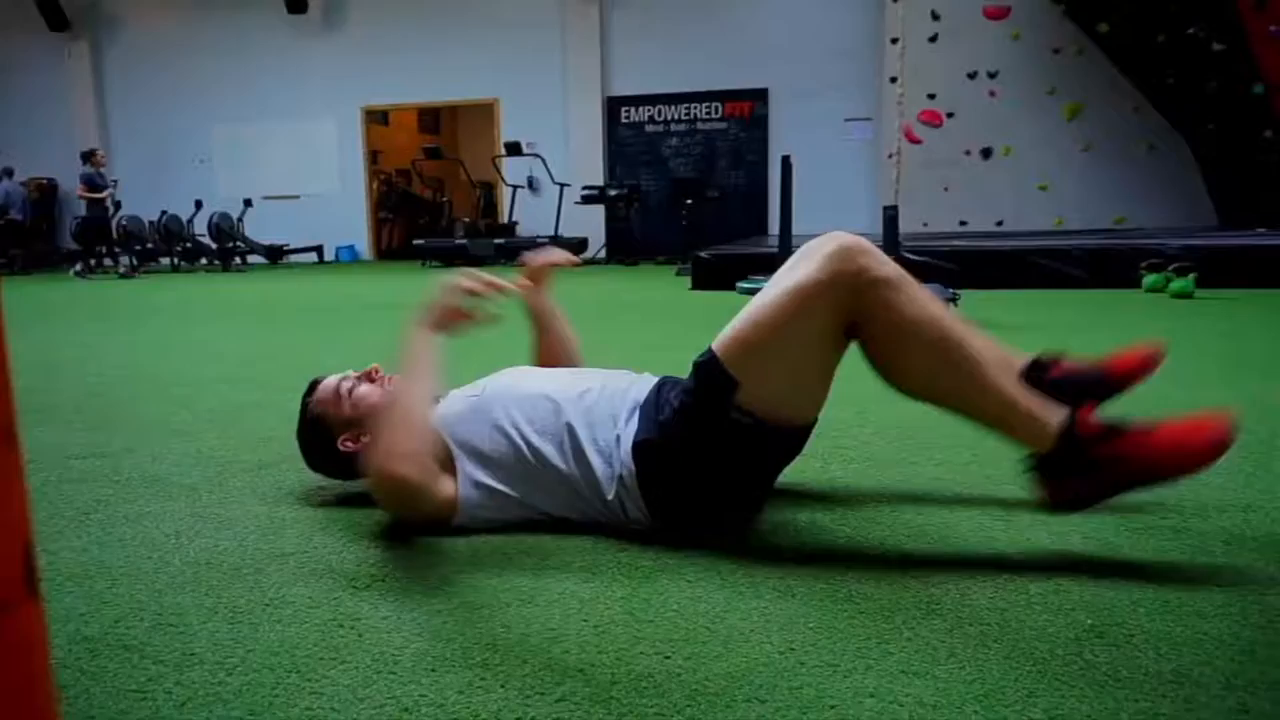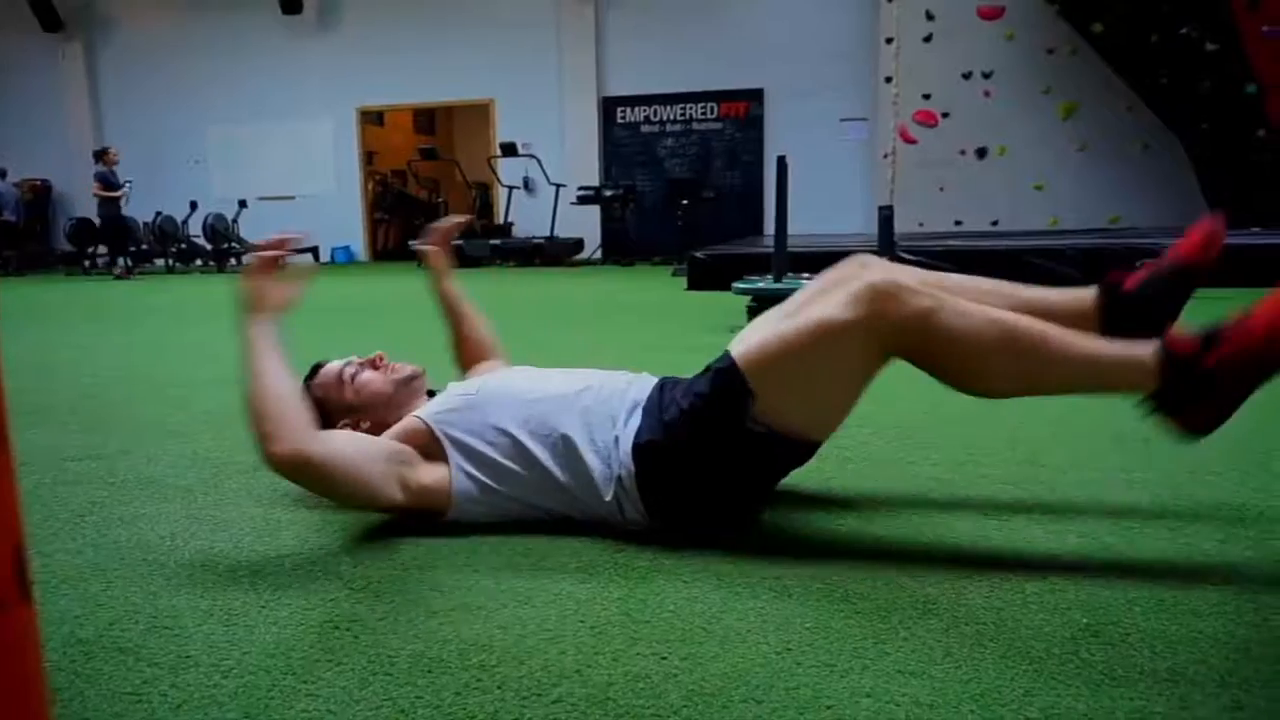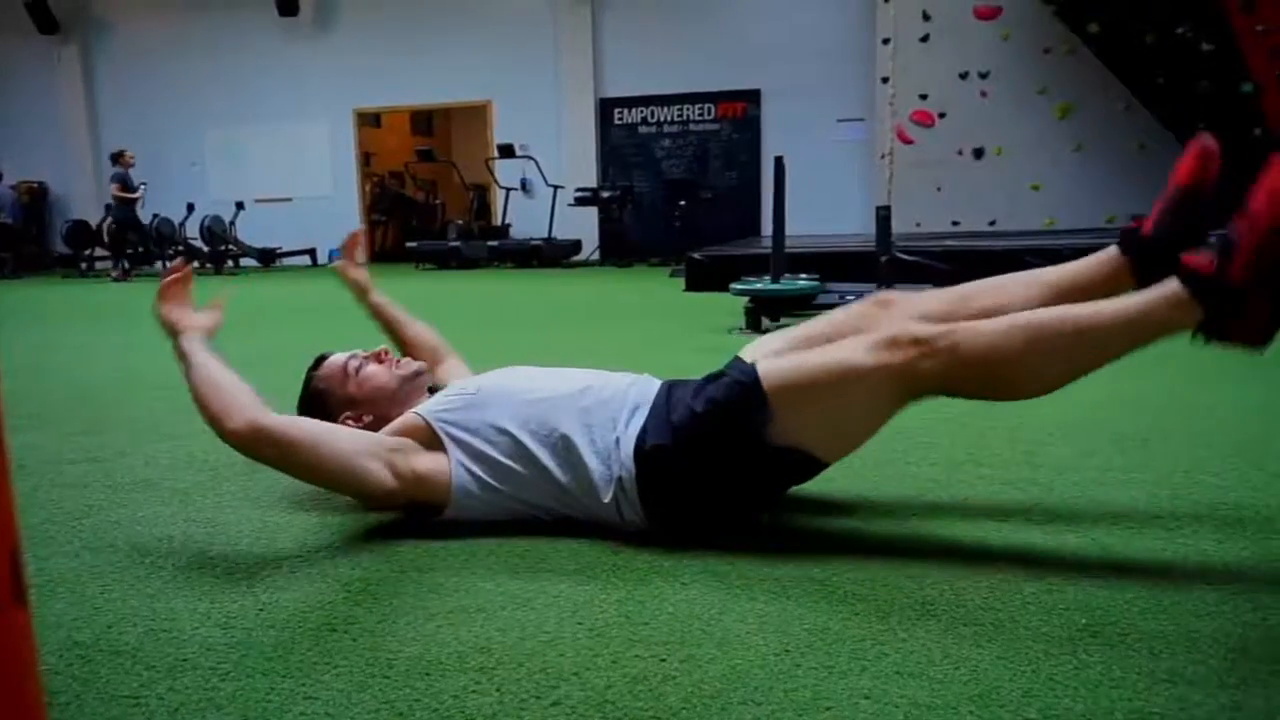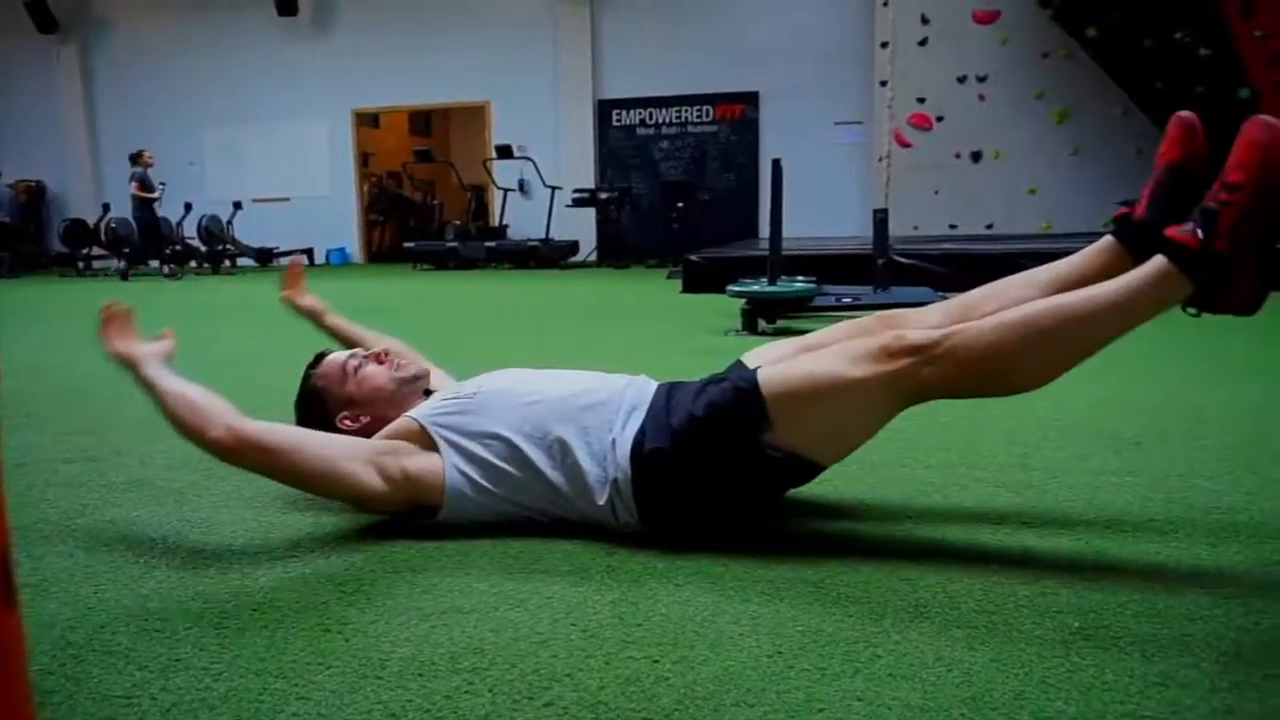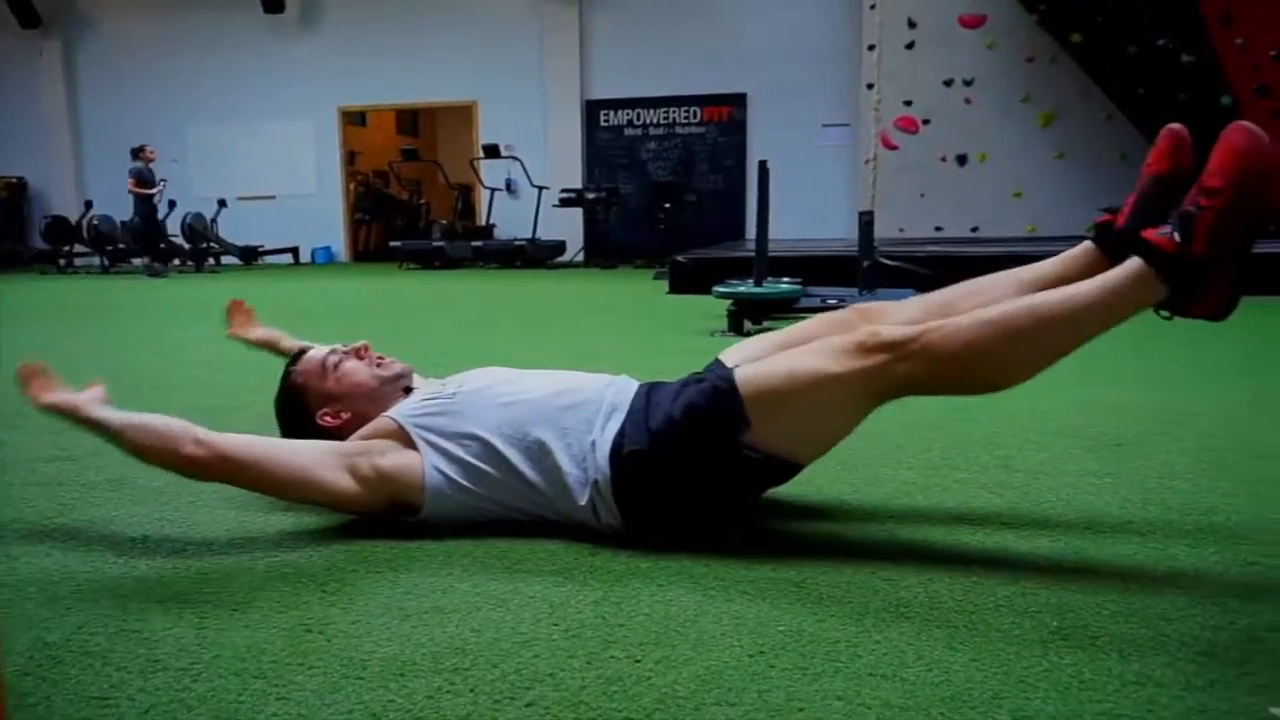
dt=0.2s
person 1, frame 1
left shoulder: (456, 417)
right shoulder: (422, 471)
left elbow: (564, 379)
right elbow: (394, 469)
left wrist: (537, 296)
right wrist: (425, 332)
left hip: (679, 433)
right hip: (676, 460)
left knee: (845, 267)
right knee: (843, 263)
left ankle: (1041, 391)
right ankle: (1067, 448)
person 1, frame 2
left shoulder: (450, 412)
right shoulder: (405, 466)
left elbow: (483, 359)
right elbow: (291, 451)
left wrist: (445, 277)
right wrist: (264, 326)
left hip: (683, 421)
right hip: (676, 463)
left knee: (870, 280)
right knee: (883, 296)
left ankle: (1113, 311)
right ankle: (1174, 375)
person 1, frame 3
left shoulder: (456, 406)
right shoulder: (400, 464)
left elbow: (435, 352)
right elbow: (256, 427)
left wrist: (368, 289)
right wrist: (196, 341)
left hip: (686, 420)
right hip: (677, 465)
left knee: (898, 312)
right knee: (918, 348)
left ankle: (1143, 257)
person 1, frame 4
left shoulder: (446, 408)
right shoulder: (393, 466)
left elbow: (392, 360)
right elbow: (239, 434)
left wrist: (318, 308)
right wrist: (152, 368)
left hip: (684, 422)
right hip: (674, 465)
left knee: (903, 328)
right knee: (914, 358)
left ankle: (1135, 247)
person 1, frame 5
left shoulder: (426, 408)
right shoulder: (369, 464)
left elbow: (357, 368)
right elbow: (208, 449)
left wrist: (275, 339)
right wrist: (84, 411)
left hip: (660, 421)
right hip: (656, 466)
left knee: (871, 320)
right knee: (891, 352)
left ankle: (1118, 249)
right ankle: (1166, 269)
